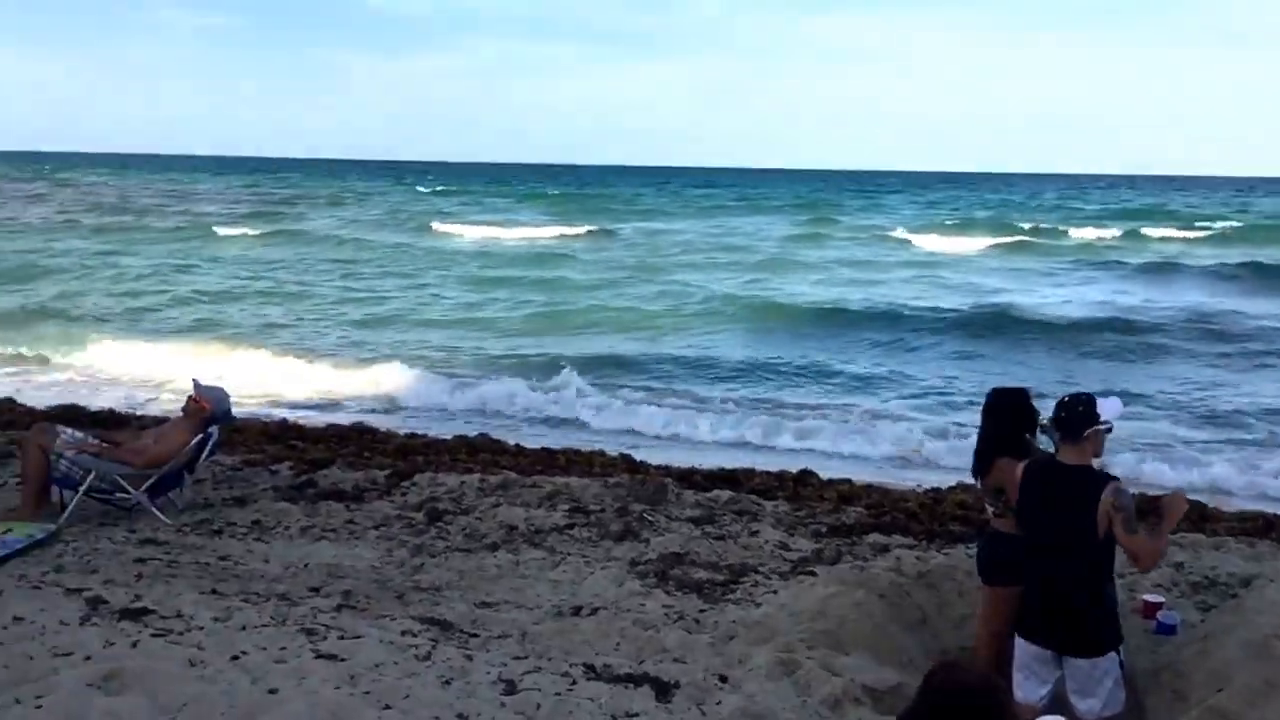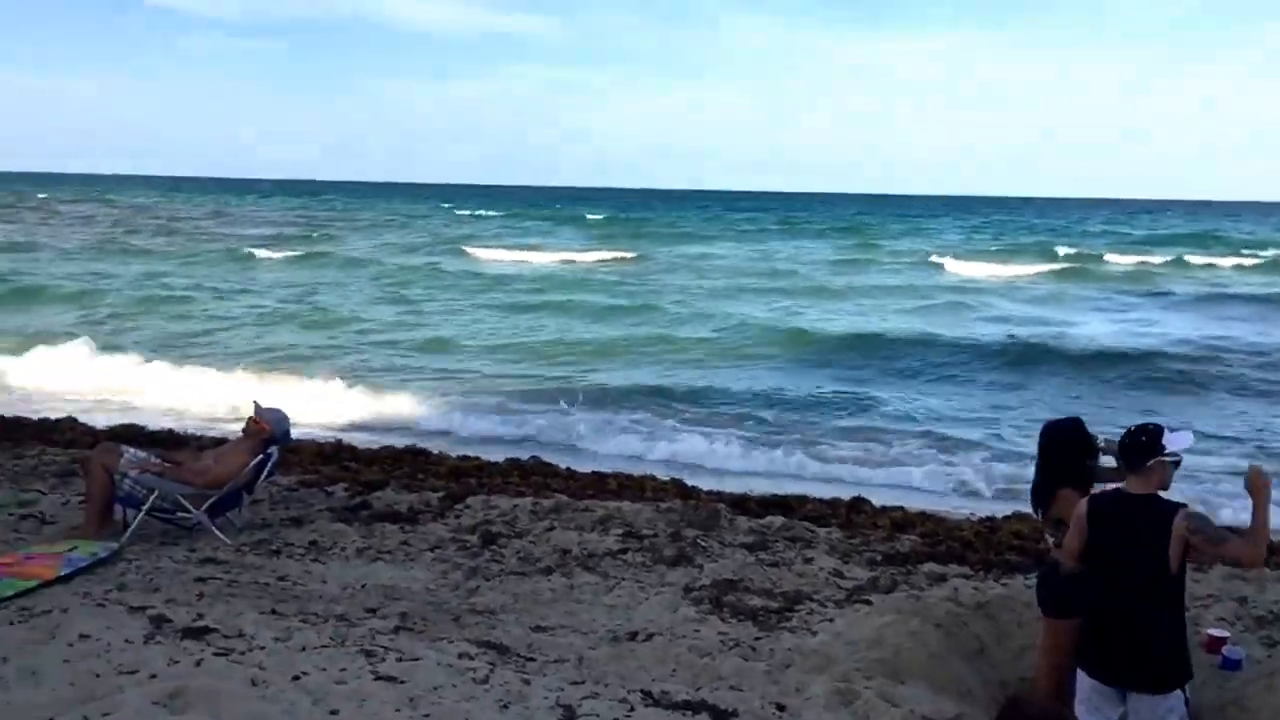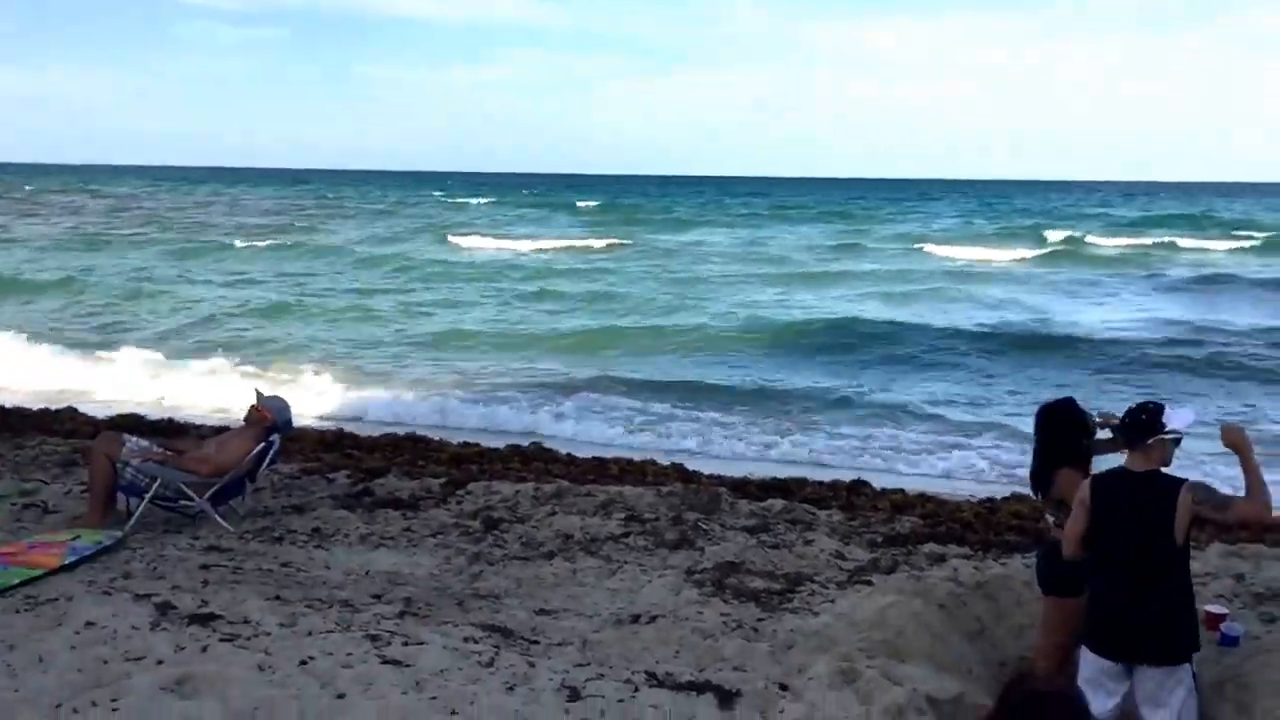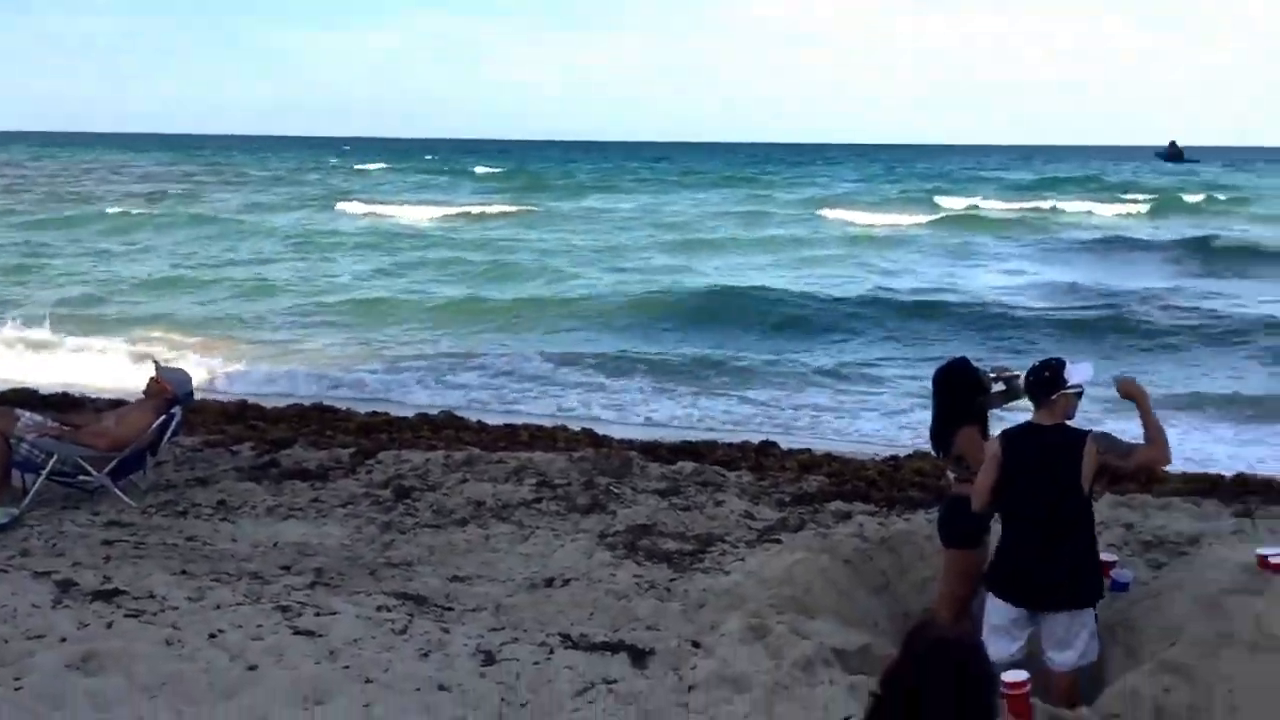
dt=0.3s
person 1, frame 1
left shoulder: (1027, 473)
right shoulder: (1109, 493)
right elbow: (1145, 559)
right wrist: (1171, 516)
left hip: (1037, 617)
right hip: (1089, 627)
person 1, frame 2
left shoulder: (1089, 508)
right shoulder: (1180, 521)
left elbow: (1069, 563)
right elbow: (1252, 556)
right wrist: (1261, 499)
left hip: (1099, 652)
right hip: (1155, 663)
person 1, frame 3
left shoulder: (1093, 488)
right shoulder: (1184, 495)
left elbow: (1070, 550)
right elbow: (1262, 512)
right wrist: (1243, 452)
left hip: (1105, 628)
right hip: (1161, 635)
person 1, frame 4
left shoulder: (1001, 444)
right shoulder: (1090, 445)
left elbow: (979, 504)
right elbow: (1160, 455)
right wrist: (1141, 400)
left hip: (1012, 575)
right hip: (1067, 580)
left knee: (994, 661)
right knee: (1064, 666)
person 2, frame 1
left shoulder: (1016, 450)
right shoulder: (1006, 464)
left hip: (1006, 546)
right hip: (1005, 550)
left knee: (1006, 627)
right knee: (995, 629)
person 2, frame 2
left shoulder: (1075, 478)
right shoulder: (1067, 494)
left elbow: (1122, 474)
left wrist: (1115, 452)
left hip: (1068, 577)
right hip: (1065, 582)
left knee: (1067, 658)
right knee: (1055, 662)
person 2, frame 3
left shoulder: (1071, 456)
right shoulder: (1067, 474)
left elbow: (1120, 445)
left wrist: (1112, 424)
left hip: (1067, 557)
right hip: (1065, 561)
left knee: (1068, 637)
right knee: (1056, 641)
person 2, frame 4
left shoulder: (968, 414)
right shoulder: (967, 431)
left elbow: (1015, 393)
left wrist: (1006, 378)
left hip: (966, 510)
right hip: (965, 514)
left knee: (967, 587)
right knee: (955, 592)
person 3, frame 1
left shoulder: (184, 436)
right shoulder: (183, 424)
left elbow: (141, 458)
left wrist: (99, 450)
right wrist: (95, 435)
right hip: (111, 458)
left knee: (37, 439)
right knee: (42, 429)
left ankle: (29, 509)
right ankle: (39, 500)
person 3, frame 2
left shoulder: (243, 457)
right shoulder: (242, 445)
left elbow: (202, 478)
left wrist: (162, 469)
right wrist: (159, 455)
right hip: (171, 477)
left knee: (100, 459)
right knee: (105, 449)
left ankle: (91, 528)
right ankle: (101, 519)
person 3, frame 3
left shoulder: (247, 444)
right shoulder: (245, 433)
left elbow: (206, 467)
left wrist: (166, 458)
right wrist: (160, 443)
right hip: (174, 466)
left knee: (103, 447)
right knee: (107, 438)
left ankle: (95, 516)
right ankle: (105, 509)
person 3, frame 4
left shoulder: (145, 417)
right shoulder: (145, 405)
left elbow: (105, 441)
left wrist: (61, 433)
right wrist: (57, 419)
right hip: (75, 437)
